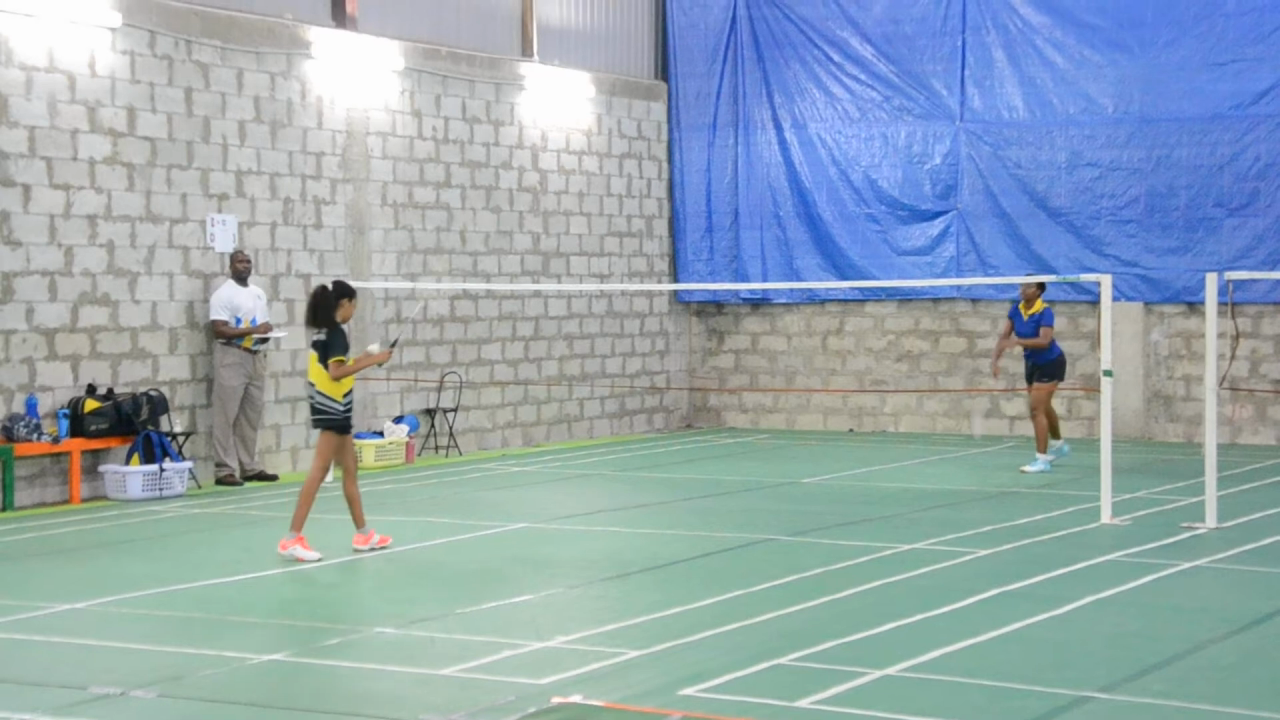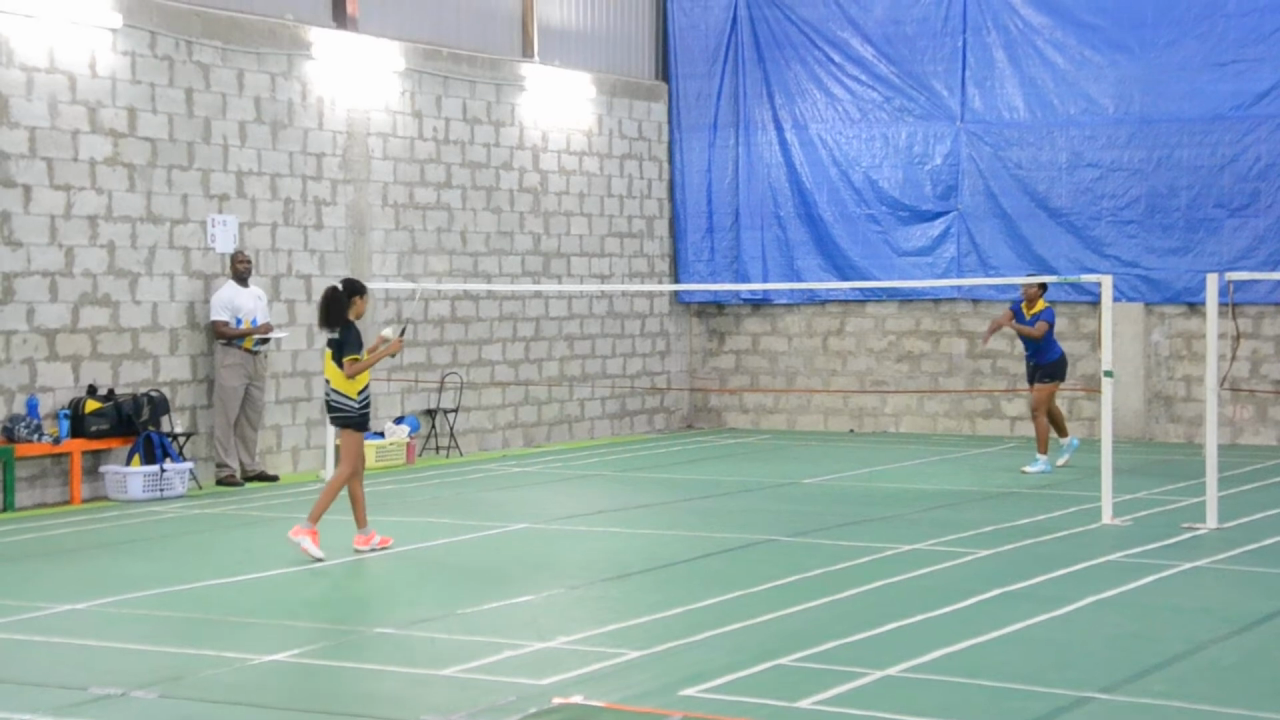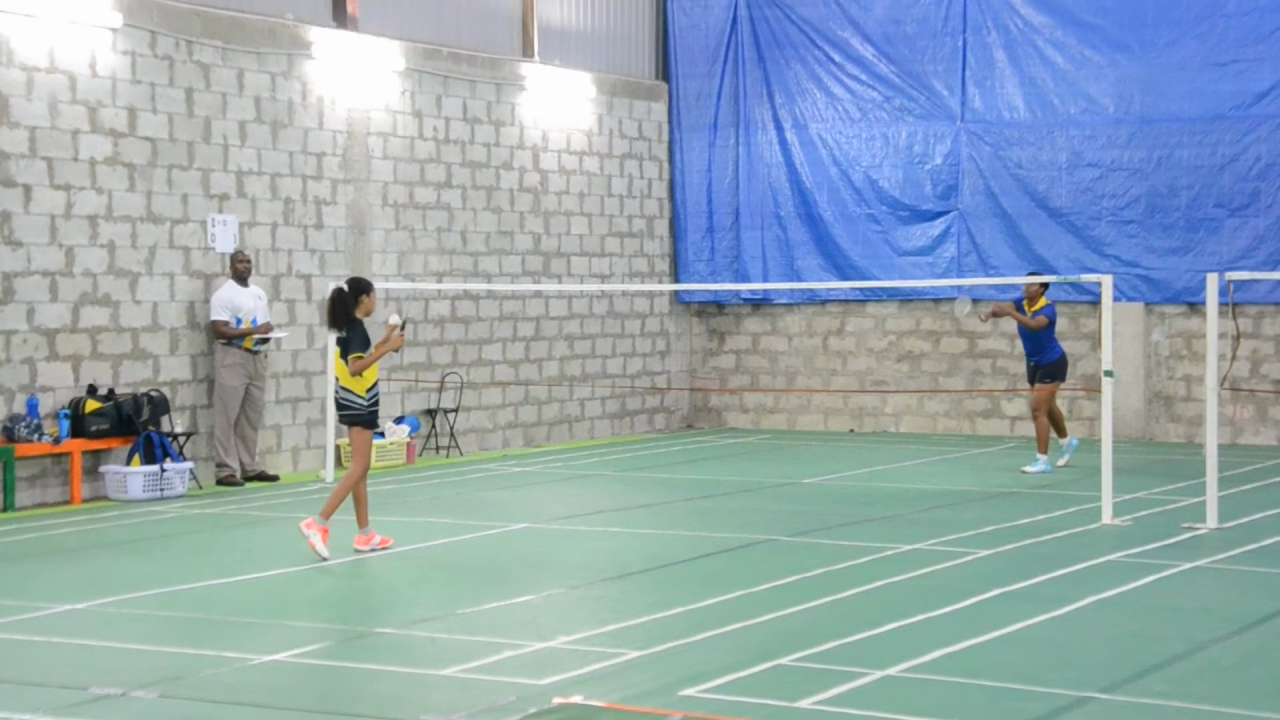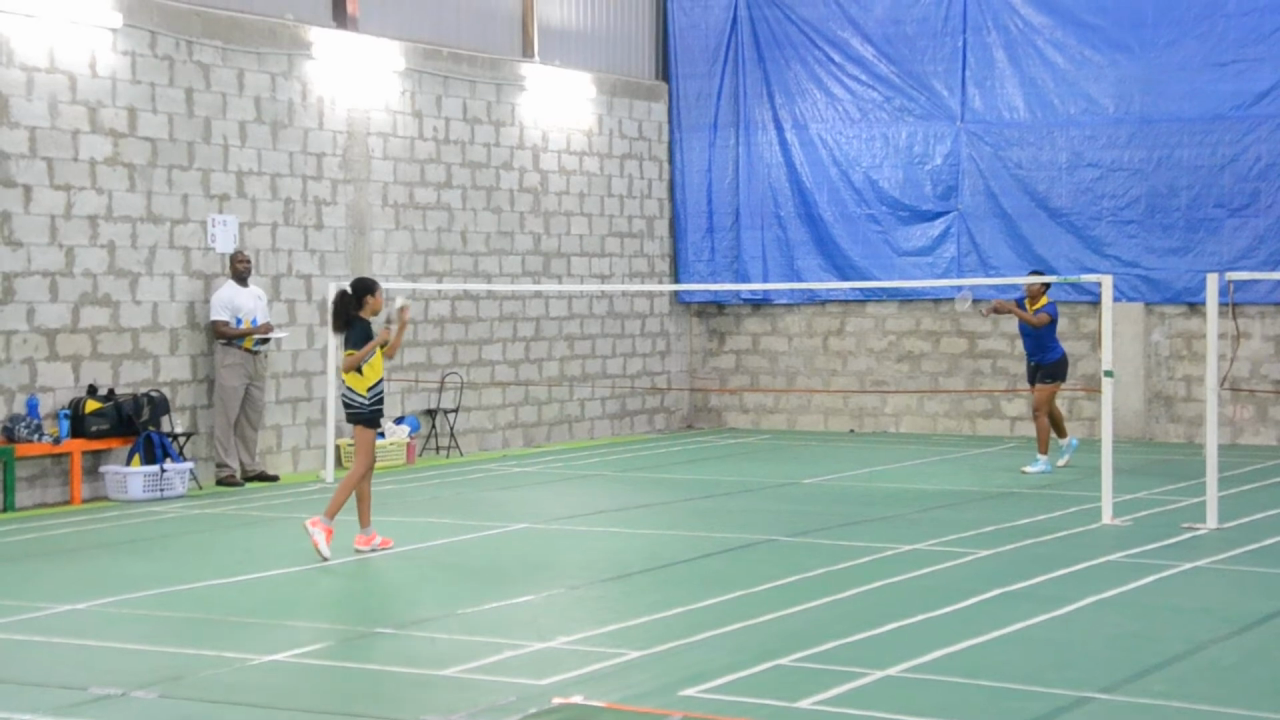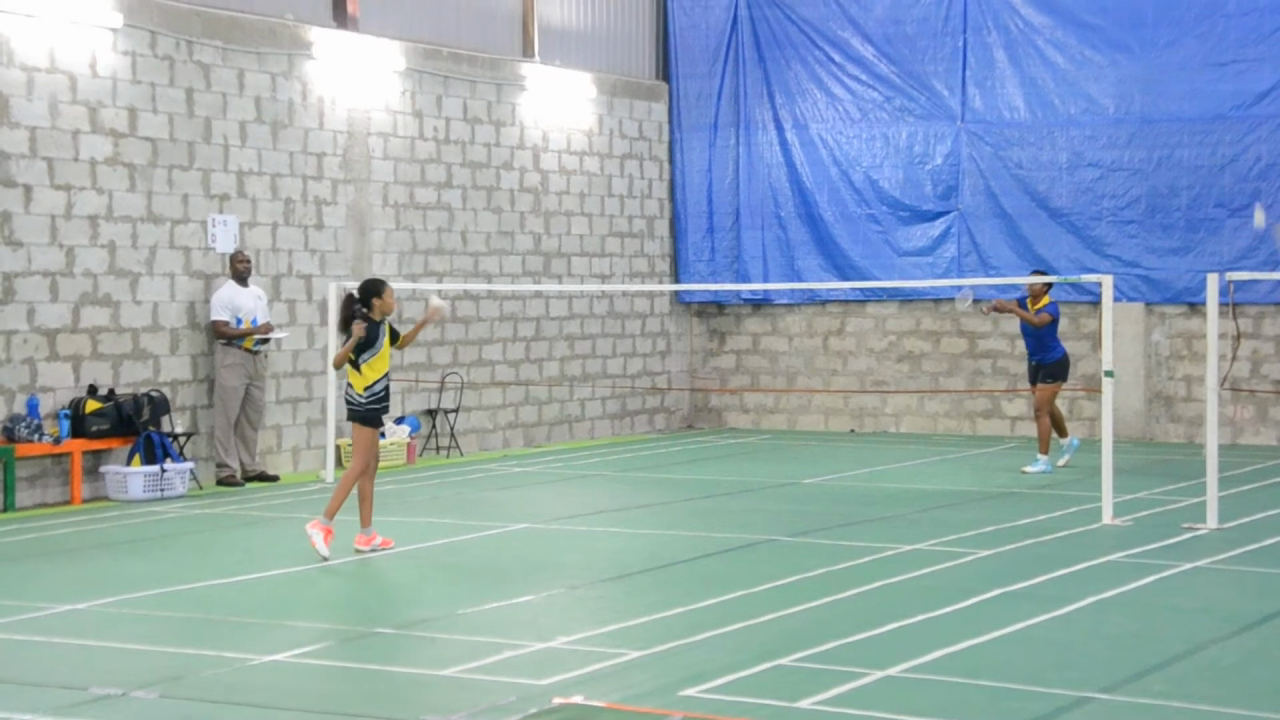
dt=0.2s
person 1, frame 1
left shoulder: (322, 332)
right shoulder: (336, 333)
right elbow: (335, 373)
left wrist: (358, 361)
right wrist: (372, 361)
left hip: (331, 408)
right hip: (334, 409)
left knee: (350, 469)
right knee: (319, 471)
left ankle: (363, 534)
right ankle: (293, 538)
person 1, frame 2
left shoulder: (337, 329)
right shoulder: (350, 331)
right elbow: (350, 371)
left wrist: (373, 349)
right wrist: (385, 353)
left hip: (346, 405)
right hip: (350, 407)
left knee: (357, 469)
right knee: (346, 470)
left ankle: (364, 534)
right ankle: (306, 528)
person 1, frame 3
left shoulder: (350, 327)
right shoulder: (356, 328)
right elbow: (355, 368)
left wrist: (384, 340)
right wrist: (388, 348)
left hip: (355, 404)
right hip: (359, 405)
left knee: (361, 468)
right knee: (358, 468)
left ankle: (365, 534)
right ankle: (317, 523)
person 1, frame 4
left shoulder: (363, 326)
right shoulder: (359, 327)
left elbow: (388, 354)
right elbow: (347, 365)
left wrist: (401, 325)
right wrist: (376, 342)
left hip: (366, 403)
right hip: (363, 404)
left knee: (366, 467)
right knee: (360, 467)
left ankle: (366, 534)
right ankle: (323, 523)
person 1, frame 5
left shoulder: (383, 325)
right shoulder: (363, 327)
left elbow: (402, 342)
right elbow: (337, 363)
left wrist: (424, 322)
right wrist: (354, 339)
left hip: (373, 402)
right hip: (363, 404)
left knee: (370, 467)
right knee: (358, 466)
left ankle: (366, 535)
right ankle: (322, 524)
person 2, frame 1
left shoulder: (258, 293)
right shoulder: (223, 294)
right elbow: (219, 330)
left wrist: (266, 332)
right wrist: (252, 330)
left hip: (256, 357)
right hip: (231, 357)
left knee: (252, 415)
right knee: (227, 416)
left ankle: (250, 467)
right ankle: (225, 470)
person 2, frame 2
left shoulder: (259, 294)
right shoulder: (224, 295)
right elbow: (219, 331)
left wrist: (267, 333)
right wrist: (252, 331)
left hip: (256, 358)
right hip: (232, 358)
left knee: (252, 416)
right knee: (227, 417)
left ankle: (251, 468)
right ankle: (225, 471)
person 2, frame 3
left shoulder: (259, 293)
right shoulder: (224, 294)
right elbow: (219, 331)
left wrist: (267, 332)
right wrist: (253, 330)
left hip: (257, 357)
right hip: (232, 358)
left knee: (253, 415)
right knee: (227, 416)
left ankle: (251, 467)
right ankle: (225, 470)
person 2, frame 4
left shoulder: (259, 293)
right shoulder: (224, 295)
right elbow: (219, 331)
left wrist: (267, 332)
right wrist: (253, 331)
left hip: (257, 357)
right hip: (232, 357)
left knee: (253, 415)
right knee: (228, 416)
left ankle: (251, 467)
right ankle: (225, 471)
person 2, frame 5
left shoulder: (259, 293)
right shoulder: (224, 294)
right elbow: (219, 331)
left wrist: (267, 332)
right wrist: (253, 331)
left hip: (257, 357)
right hip: (232, 357)
left knee: (253, 415)
right knee: (228, 416)
left ankle: (251, 467)
right ankle: (226, 471)
person 3, frame 1
left shoulder: (1045, 312)
right shoulder: (1016, 309)
left elbow: (1045, 341)
right elbow: (1004, 335)
left wrist: (1016, 341)
right wrist: (995, 359)
left hip: (1050, 363)
right hip: (1032, 363)
left knee: (1036, 409)
right knee: (1044, 407)
left ankle: (1041, 460)
right ankle: (1058, 444)
person 3, frame 2
left shoulder: (1046, 311)
right shoulder: (1018, 307)
left elbow: (1037, 333)
right elbow: (1001, 320)
left wrist: (1010, 324)
right wrist: (989, 331)
left hip: (1051, 363)
right hip: (1033, 363)
left knee: (1037, 409)
right knee: (1047, 406)
left ankle: (1042, 461)
right ankle: (1068, 442)
person 3, frame 3
left shoulder: (1048, 308)
right shoulder: (1020, 304)
left elbow: (1035, 325)
right elbow: (1004, 309)
left wrist: (1009, 312)
right wrist: (990, 313)
left hip: (1052, 363)
right hip: (1034, 363)
left knee: (1038, 410)
right knee: (1048, 406)
left ankle: (1043, 461)
right ankle: (1067, 441)
person 3, frame 4
left shoulder: (1049, 307)
right shoulder: (1022, 303)
left elbow: (1036, 322)
right elbow: (1005, 308)
left wrist: (1011, 308)
right wrist: (992, 308)
left hip: (1052, 363)
right hip: (1034, 363)
left knee: (1038, 410)
right knee: (1047, 407)
left ankle: (1042, 461)
right ankle: (1067, 442)
person 3, frame 5
left shoulder: (1051, 307)
right shoulder: (1024, 303)
left elbow: (1037, 322)
right elbow: (1007, 307)
left wrist: (1012, 308)
right wrist: (993, 307)
left hip: (1054, 362)
right hip: (1035, 362)
left knee: (1040, 410)
right knee: (1048, 407)
left ankle: (1043, 461)
right ankle: (1068, 441)
